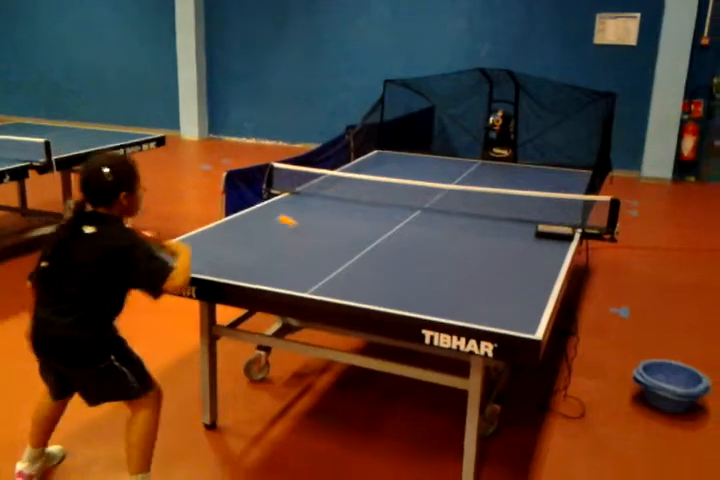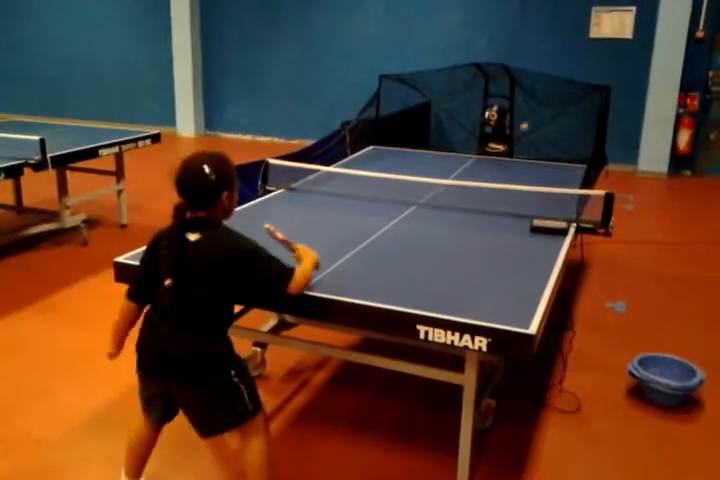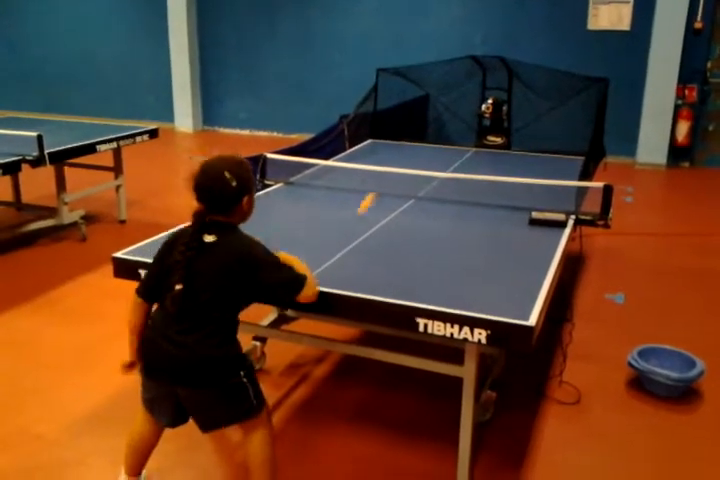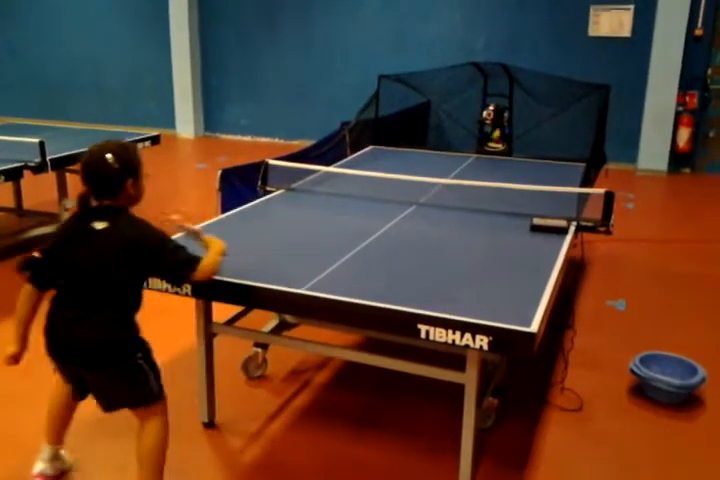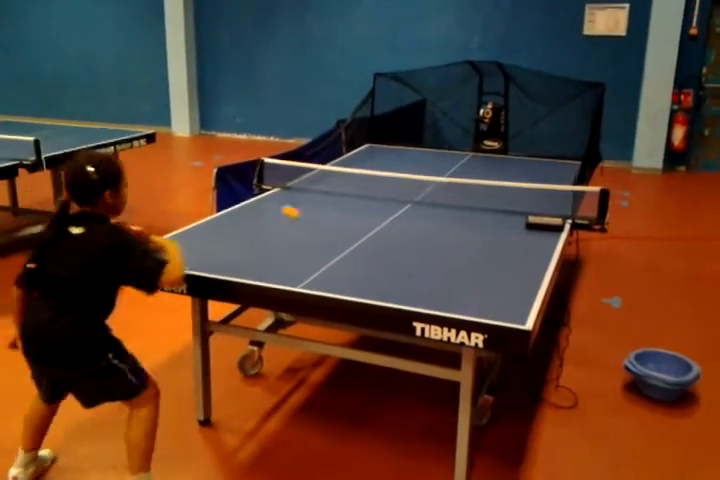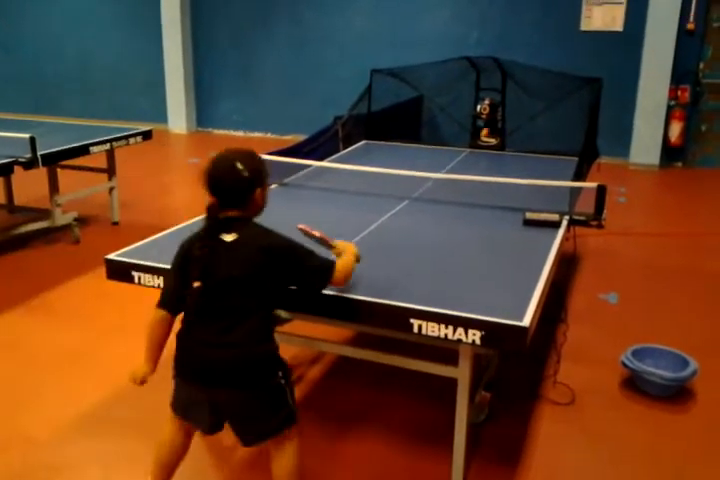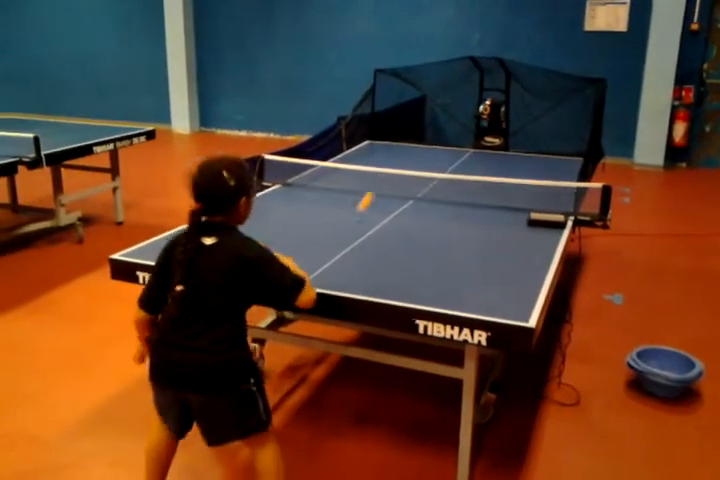
dt=0.7s
person 1, frame 1
left shoulder: (66, 232)
right shoulder: (126, 243)
left elbow: (36, 283)
right elbow: (175, 283)
right wrist: (181, 252)
left hip: (45, 336)
right hip: (89, 344)
left knee: (59, 391)
right knee: (146, 400)
person 1, frame 2
left shoulder: (162, 241)
right shoulder: (236, 248)
left elbow: (133, 303)
right elbow: (294, 285)
left wrist: (116, 342)
right wrist: (309, 258)
left hip: (153, 356)
right hip: (205, 362)
left knee: (150, 417)
right knee: (253, 429)
person 1, frame 3
left shoulder: (177, 242)
right shoulder: (247, 252)
left elbow: (141, 302)
right elbow: (307, 293)
left wrist: (136, 350)
right wrist: (292, 261)
left hip: (158, 356)
right hip: (211, 364)
left knee: (153, 416)
right knee: (256, 425)
person 1, frame 4
left shoulder: (70, 229)
right shoulder: (139, 235)
left elbow: (33, 286)
right elbow: (202, 272)
right wrist: (215, 248)
left hip: (61, 341)
right hip: (112, 346)
left knee: (71, 387)
right knee: (154, 412)
person 1, frame 5
left shoulder: (53, 233)
right shoulder: (116, 241)
left elbow: (21, 287)
right elbow: (171, 277)
left wrist: (20, 328)
right wrist: (168, 246)
left hip: (36, 340)
right hip: (81, 344)
left knee: (49, 395)
right knee: (145, 398)
person 1, frame 6
left shoulder: (193, 246)
right shoulder: (272, 246)
left elbow: (164, 312)
right elbow: (338, 276)
left wrist: (149, 363)
right wrist: (348, 251)
left hip: (194, 363)
right hip: (250, 368)
left knee: (182, 425)
right knee: (283, 438)
person 1, frame 7
left shoulder: (176, 247)
right shoulder: (249, 254)
left elbow: (144, 314)
right elbow: (306, 298)
left wrist: (147, 346)
right wrist: (288, 264)
left hip: (167, 364)
right hip: (223, 370)
left knee: (167, 425)
right knee: (261, 440)
